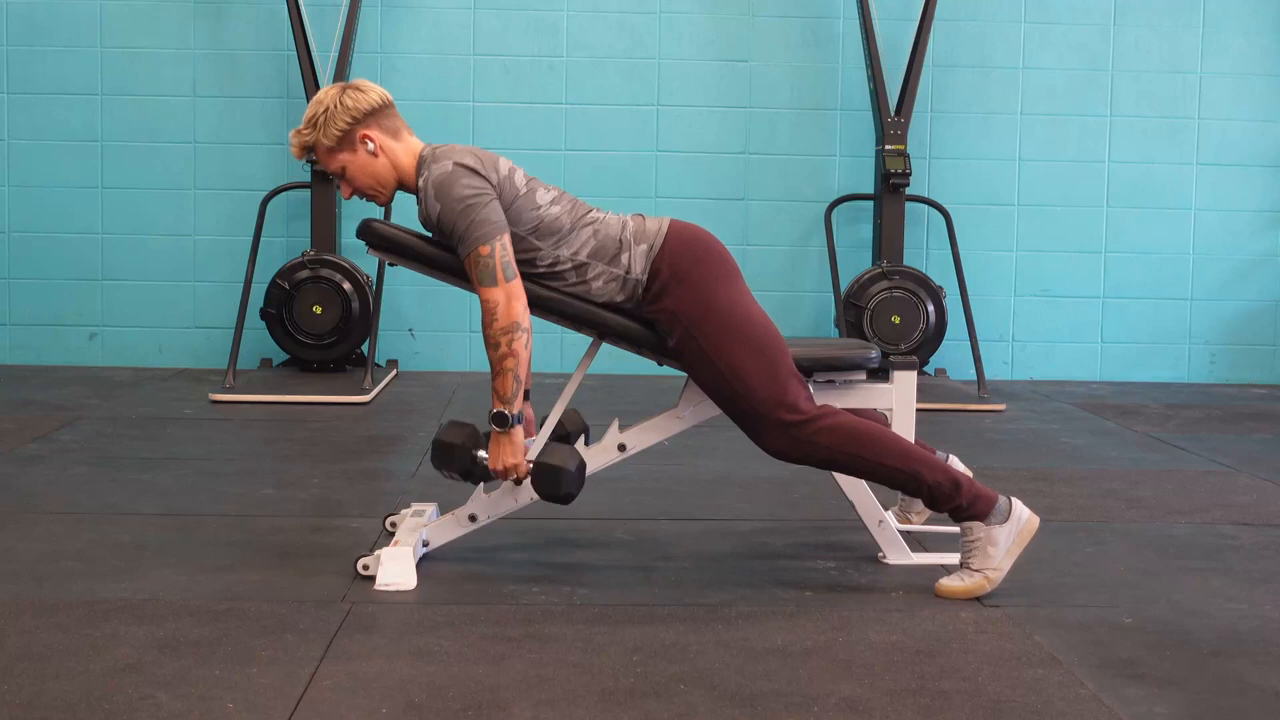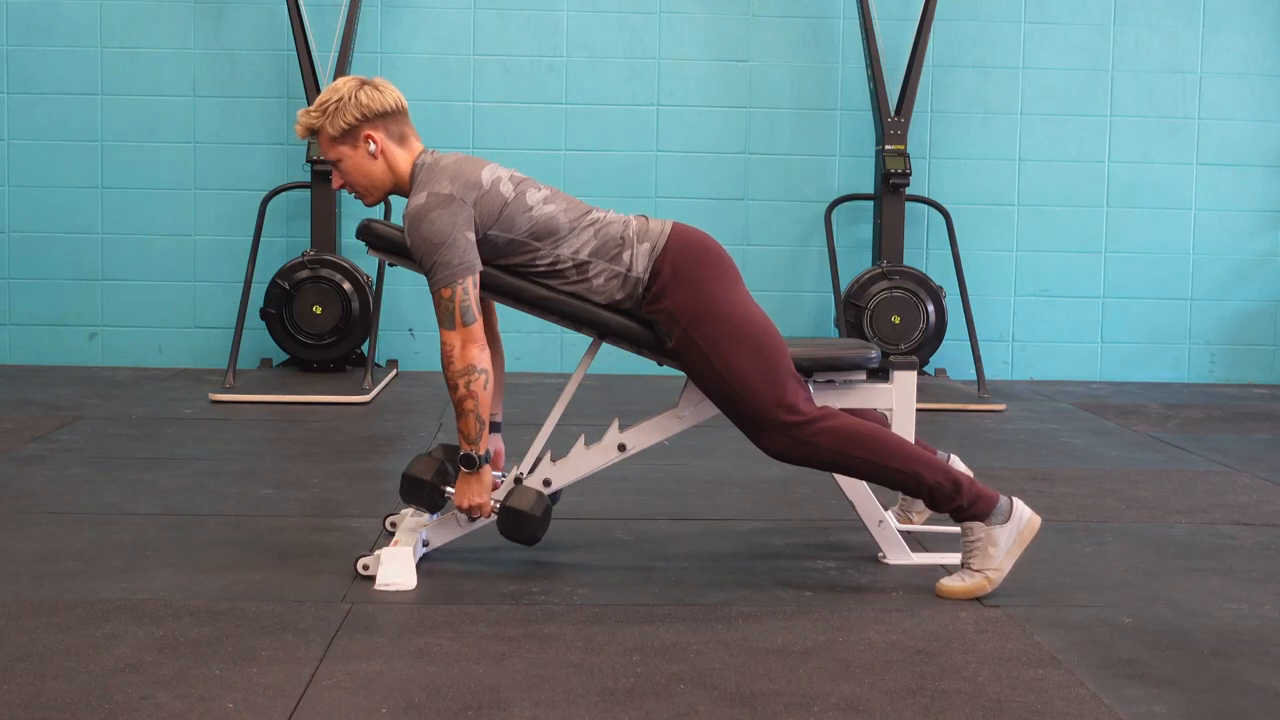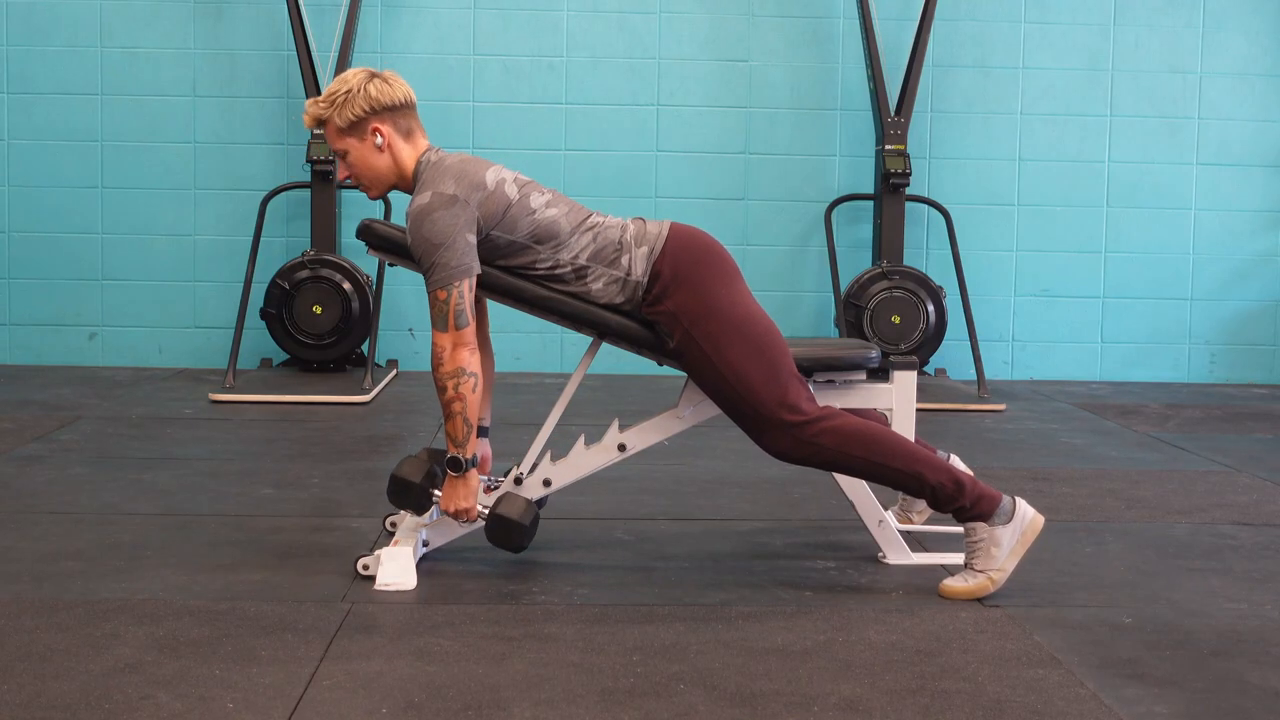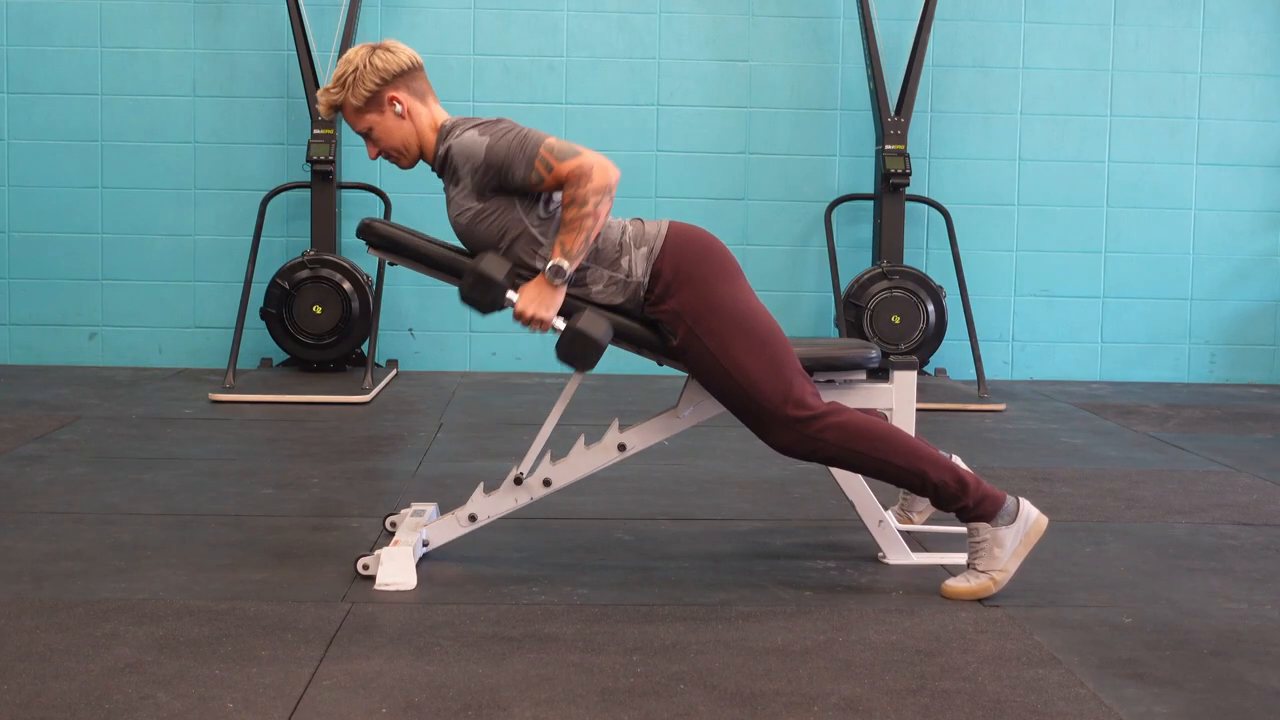
dt=1s
person 1, frame 1
left shoulder: (448, 179)
right shoulder: (444, 183)
left elbow: (507, 308)
right elbow: (506, 298)
left wrist: (504, 425)
right wrist: (519, 402)
left hip: (671, 273)
right hip: (665, 262)
left knee: (787, 421)
right knee: (779, 405)
left ankle: (988, 512)
right ankle: (930, 464)
person 1, frame 2
left shoulder: (431, 208)
right shoulder: (447, 182)
left elbow: (465, 349)
right elbow: (482, 327)
left wrist: (473, 466)
right wrist: (492, 431)
left hip: (672, 276)
right hip: (668, 260)
left knee: (787, 422)
right knee: (780, 409)
left ankle: (990, 511)
right ankle: (926, 462)
person 1, frame 3
left shoulder: (433, 207)
right shoulder: (450, 179)
left elbow: (454, 351)
right elbow: (474, 331)
left wrist: (460, 467)
right wrist: (479, 435)
left hip: (674, 277)
right hip: (670, 262)
left knee: (789, 421)
right knee: (781, 409)
left ankle: (992, 510)
right ankle: (925, 465)
person 1, frame 4
left shoulder: (475, 143)
right shoulder: (460, 161)
left elbow: (597, 175)
left wrist: (550, 278)
right wrist: (522, 277)
left hip: (673, 273)
right hip: (665, 271)
left knee: (795, 417)
right knee: (786, 409)
left ankle: (996, 512)
right ankle: (929, 470)
